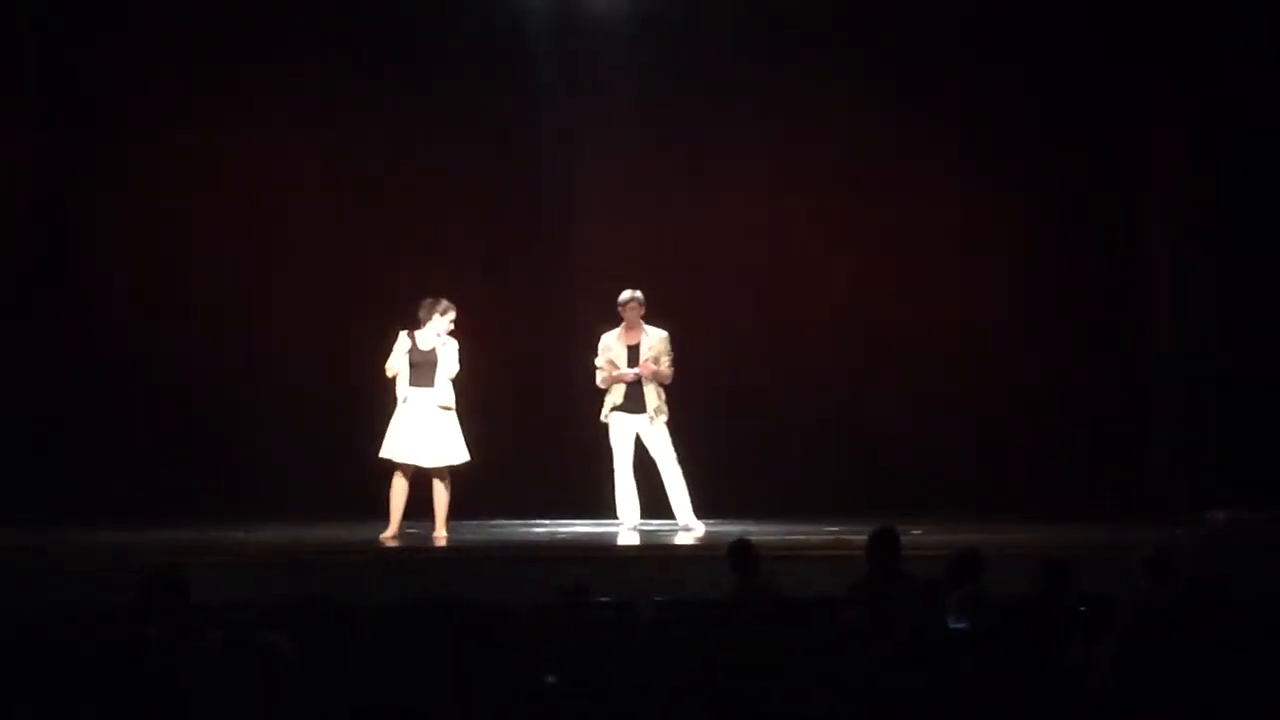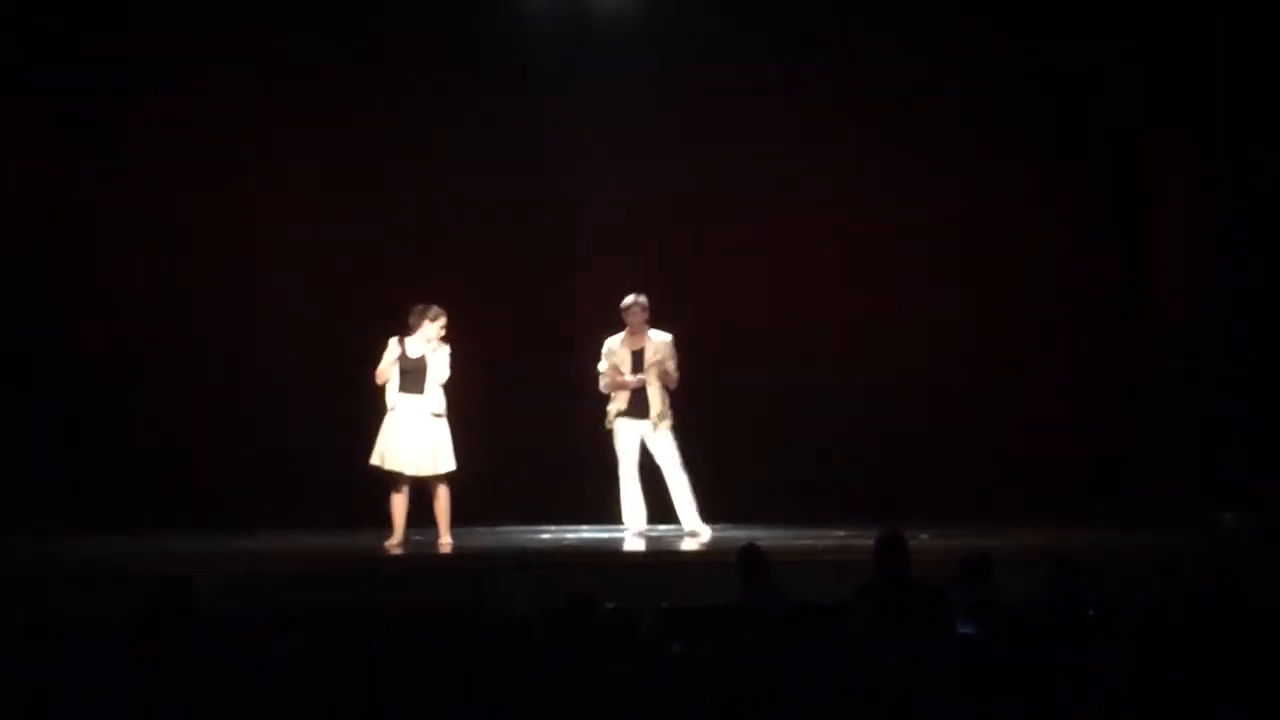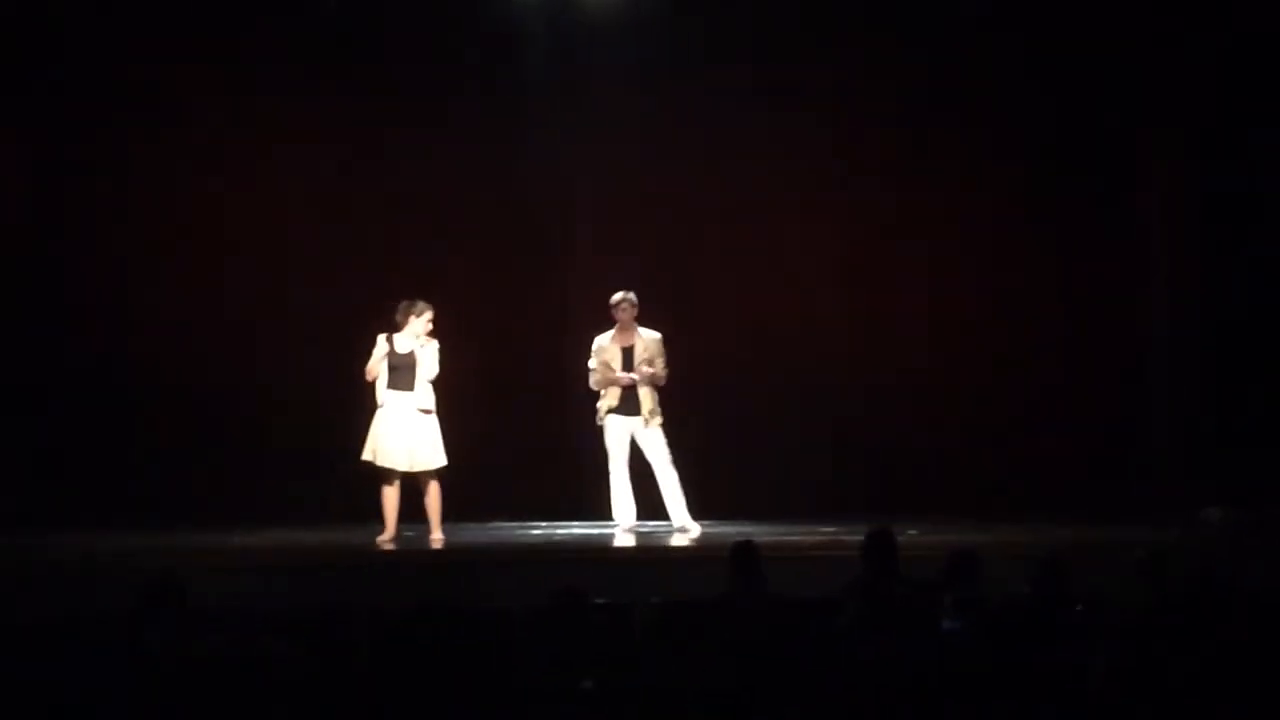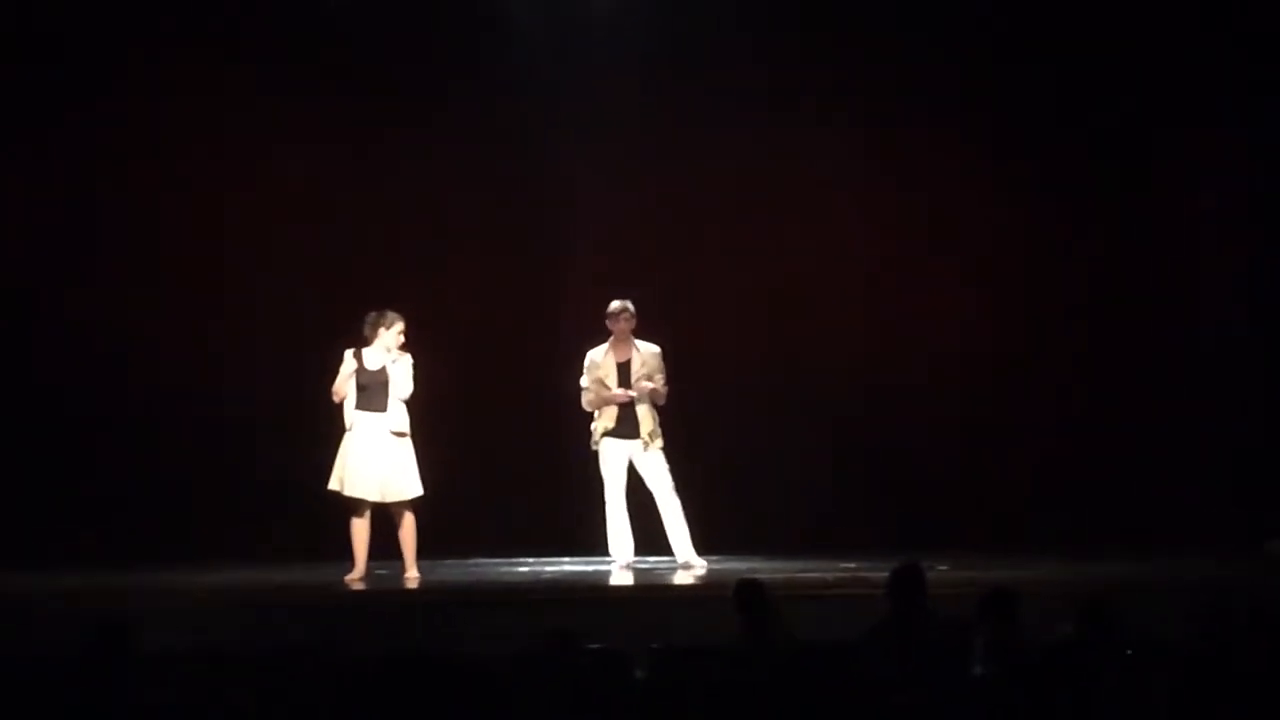
dt=0.5s
person 1, frame 1
left shoulder: (449, 344)
right shoulder: (407, 337)
left elbow: (451, 372)
right elbow: (390, 371)
left wrist: (440, 344)
right wrist: (404, 348)
left hip: (438, 408)
right hip: (411, 406)
left knee: (440, 471)
right knee: (402, 469)
left ankle: (440, 527)
right ankle: (393, 526)
person 1, frame 2
left shoulder: (440, 349)
right shoulder: (397, 344)
left elbow: (441, 378)
right elbow: (380, 378)
left wrist: (430, 351)
right wrist: (391, 356)
left hip: (429, 414)
right hip: (401, 414)
left knee: (437, 478)
right knee: (400, 477)
left ankle: (445, 534)
right ankle: (397, 535)
person 1, frame 3
left shoulder: (429, 345)
right shoulder: (386, 340)
left elbow: (430, 374)
right elbow: (370, 375)
left wrist: (419, 347)
right wrist: (379, 354)
left hip: (418, 411)
right hip: (391, 410)
left knee: (428, 473)
right knee: (390, 472)
left ankle: (436, 530)
right ankle: (389, 530)
person 1, frame 4
left shoulder: (401, 360)
right shoulder: (354, 356)
left elbow: (404, 393)
right elbow: (337, 395)
left wrist: (391, 363)
right wrist: (346, 372)
left hip: (391, 434)
right hip: (360, 434)
left knee: (401, 504)
right knee: (360, 503)
left ankle: (411, 567)
right ankle: (359, 567)
person 2, frame 1
left shoulder: (659, 337)
right shoulder: (608, 340)
left elbow: (668, 376)
right elbow: (600, 380)
left wrist: (654, 370)
right wrist: (619, 375)
left hip: (650, 411)
right hip: (620, 411)
left knee: (669, 462)
right knee: (622, 465)
left ankle: (686, 518)
right ankle: (629, 520)
person 2, frame 2
left shoulder: (663, 341)
right shoulder: (612, 345)
left elbow: (673, 381)
right elbow: (604, 384)
left wrist: (663, 370)
right wrist: (623, 381)
left hip: (654, 416)
right hip: (625, 417)
left knee: (673, 468)
right knee: (628, 471)
left ankle: (692, 523)
right ankle: (635, 524)
person 2, frame 3
left shoulder: (652, 339)
right shoulder: (602, 342)
left elbow: (662, 378)
right elbow: (594, 381)
left wrist: (651, 374)
right wrist: (614, 378)
left hip: (645, 413)
right hip: (615, 413)
left knee: (663, 464)
right knee: (618, 467)
left ankle: (682, 519)
right ankle: (625, 520)
person 2, frame 4
left shoulder: (651, 353)
right shoulder: (595, 357)
left elbow: (662, 397)
right elbow: (587, 401)
left wrist: (652, 390)
right wrist: (610, 396)
left hip: (644, 436)
right hip: (611, 436)
left knee: (666, 492)
right knee: (615, 496)
left ankle: (686, 554)
right ankle: (622, 556)
